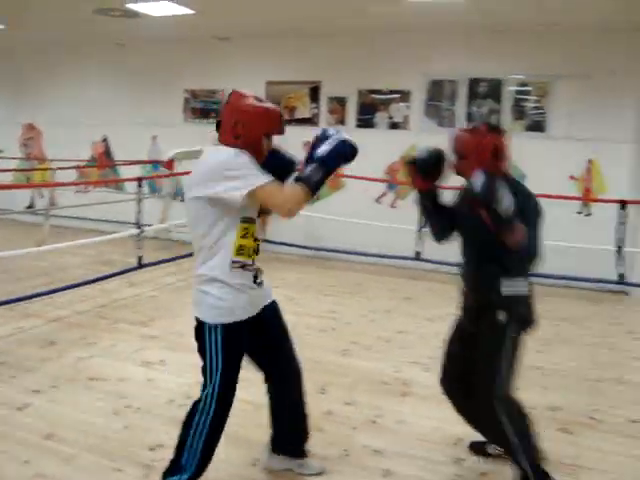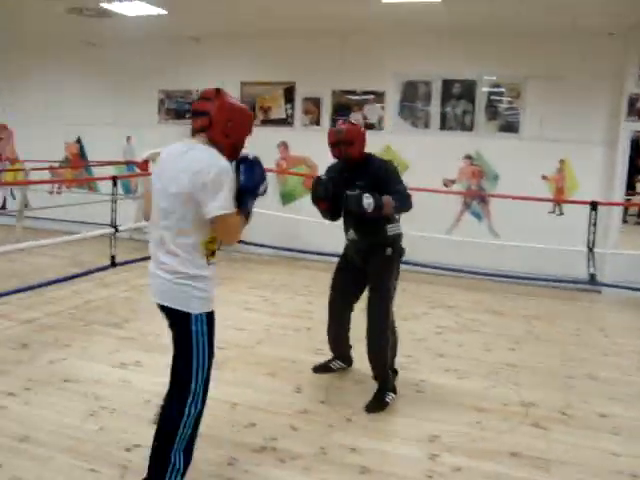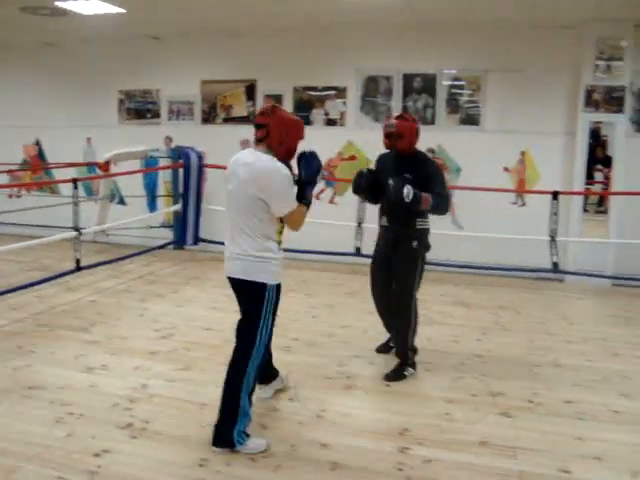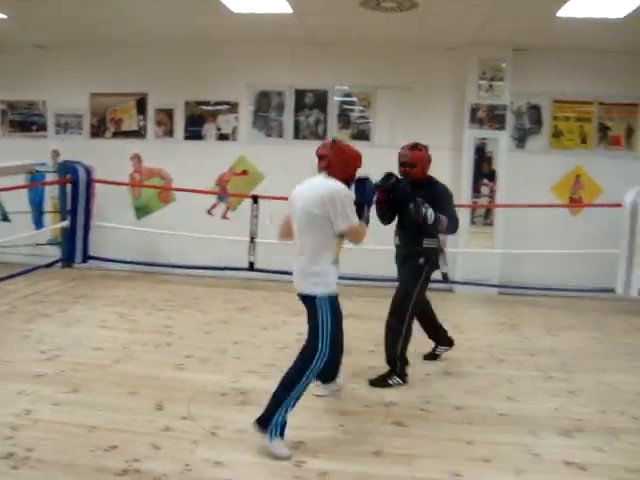
dt=1s
person 1, frame 1
left shoulder: (239, 166)
right shoulder: (224, 162)
right elbow: (285, 205)
left wrist: (279, 180)
right wrist: (321, 163)
left hip: (255, 298)
right hip: (223, 305)
left knee: (286, 376)
right knee: (217, 398)
person 1, frame 2
left shoulder: (168, 154)
right shoulder: (215, 166)
left elbow: (149, 212)
right elbow: (227, 234)
right wrist: (246, 195)
left hip: (165, 281)
right hip: (189, 291)
left knee: (188, 371)
right knee: (190, 394)
left ankle: (171, 425)
person 1, frame 3
left shoulder: (239, 161)
right shoulder: (275, 171)
right elbow: (295, 222)
left wrist: (292, 187)
right wrist: (306, 185)
left hip: (239, 264)
right hip: (260, 269)
left knee: (256, 331)
right knee: (251, 345)
left ankle: (267, 378)
right ankle: (230, 433)
person 1, frame 4
left shoulder: (301, 189)
right shoulder: (338, 192)
left elbow: (285, 233)
right elbow: (356, 236)
right wrist: (364, 203)
left hip: (305, 278)
right hip: (319, 282)
left knee: (331, 332)
right knee: (315, 352)
left ankle: (328, 378)
right ankle: (271, 423)
person 2, frame 1
left shoulder: (518, 198)
right shoulder: (474, 195)
left elbow: (525, 256)
right elbow: (442, 231)
left wrist: (503, 215)
right wrist: (425, 186)
left hip: (505, 310)
right hip: (476, 304)
left knee: (491, 395)
right knee: (456, 381)
right ankle: (501, 438)
person 2, frame 2
left shoulder: (380, 168)
right shoulder: (335, 171)
left elbow: (404, 202)
right elbow: (333, 215)
left wrist: (374, 203)
right wrist: (323, 201)
left hip: (384, 248)
right hip: (355, 247)
left knee: (379, 314)
right knee: (338, 304)
left ankle: (386, 384)
right ankle: (341, 356)
person 2, frame 3
left shoulder: (427, 166)
right shoulder: (384, 160)
left elbow: (443, 205)
left wrist: (412, 196)
right wrist: (365, 188)
left hip: (412, 239)
right hip: (386, 234)
left knee: (404, 298)
right knee: (380, 291)
left ankle: (406, 359)
right ankle: (397, 337)
person 2, frame 4
left shoulder: (438, 191)
right shoulder: (400, 185)
left elbow: (452, 226)
right elbow: (386, 218)
left wrist: (431, 217)
right wrist: (382, 195)
left hip: (423, 255)
right hip: (403, 251)
left knee: (401, 309)
right knee: (417, 303)
left ankle: (397, 371)
right ankle: (443, 339)
